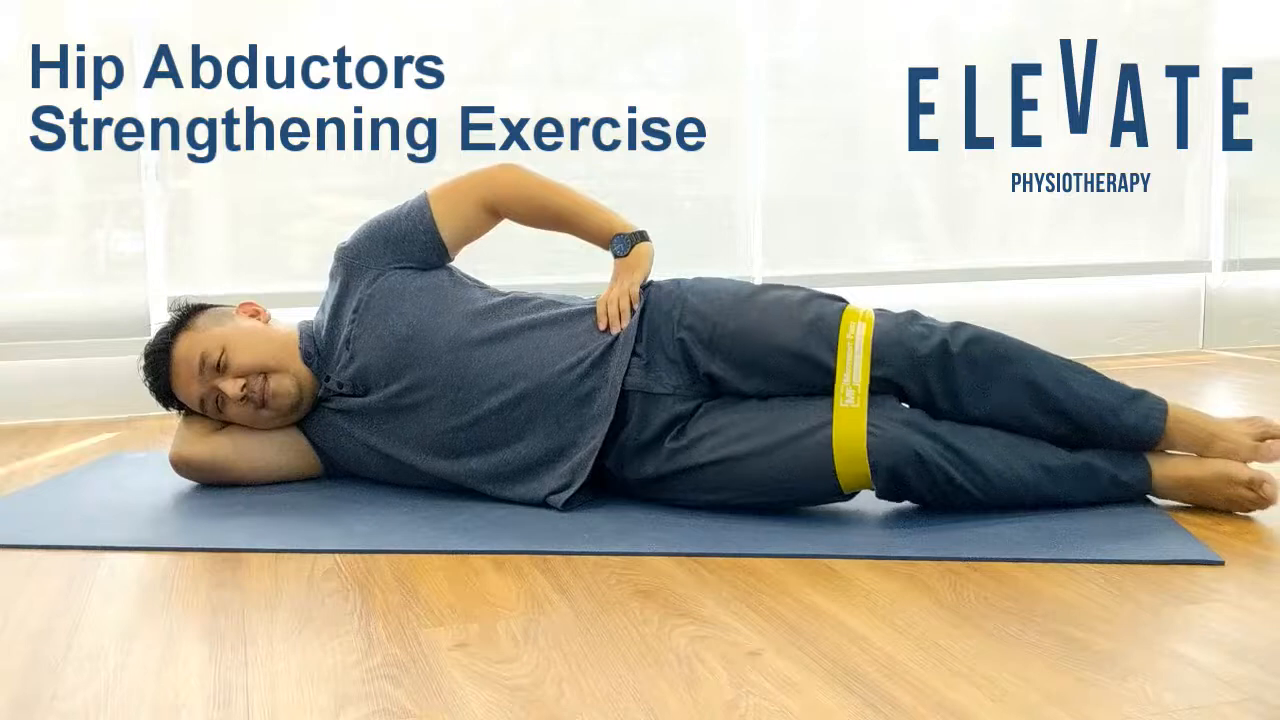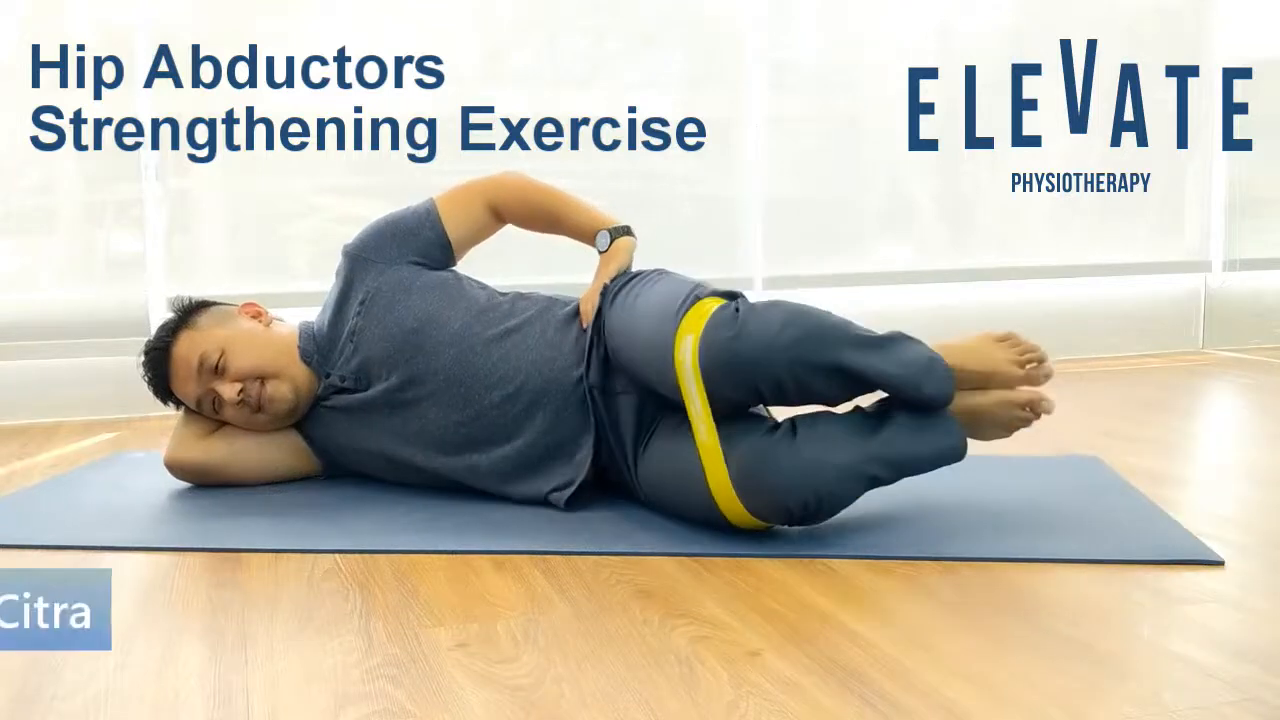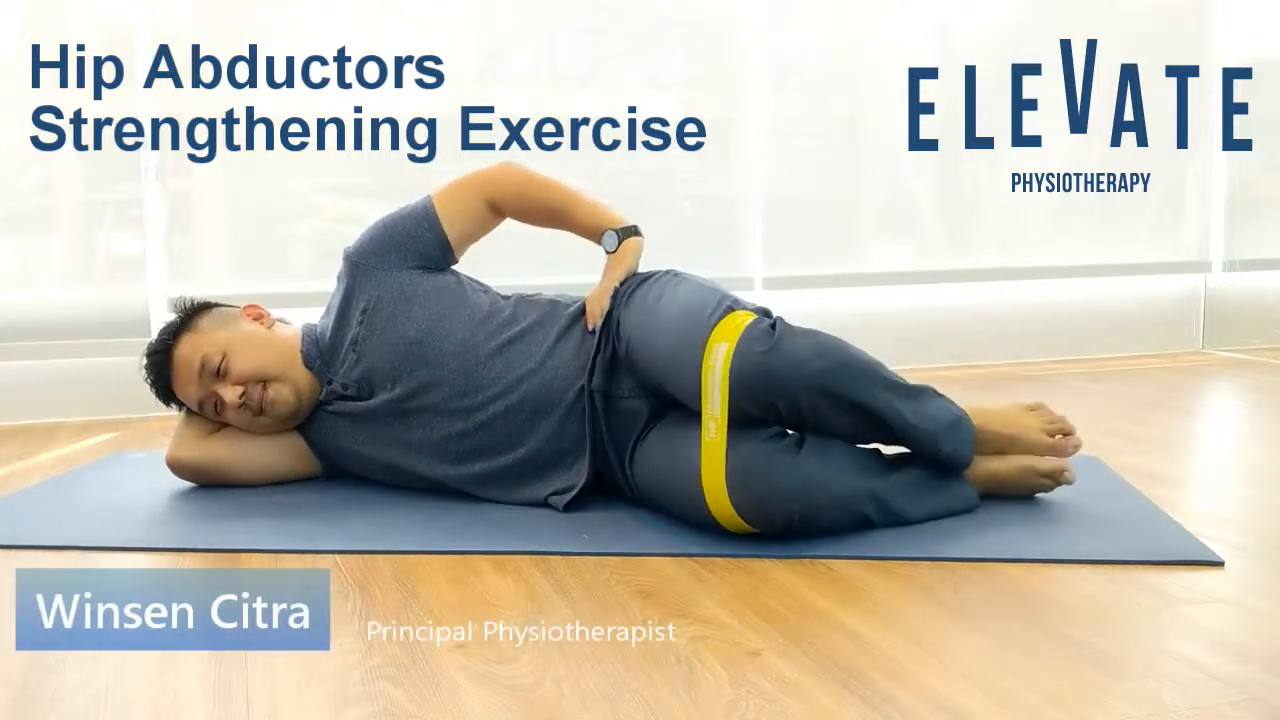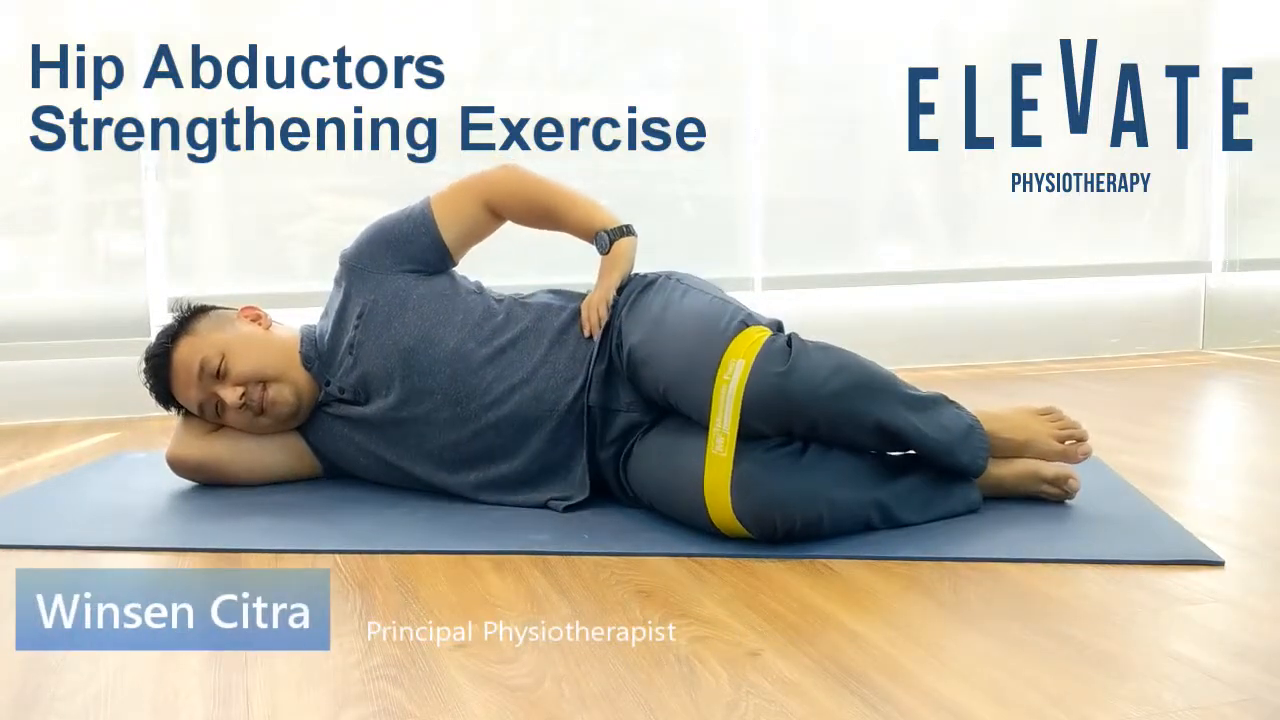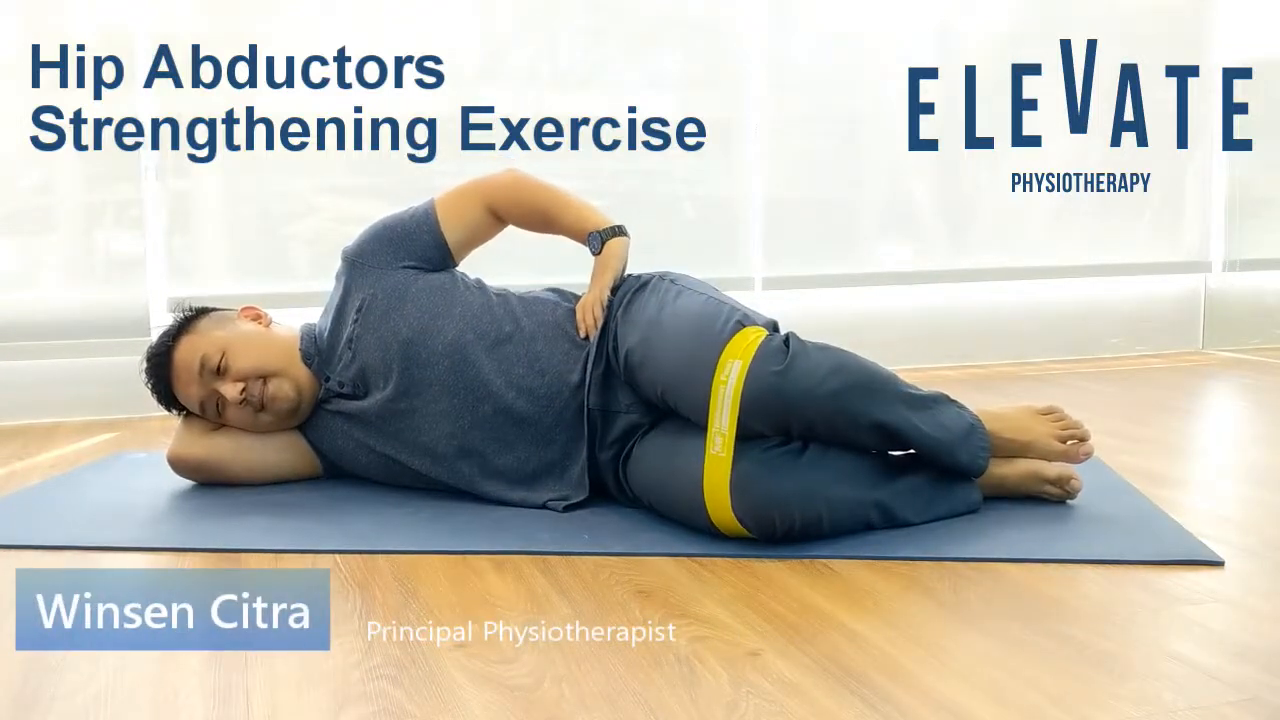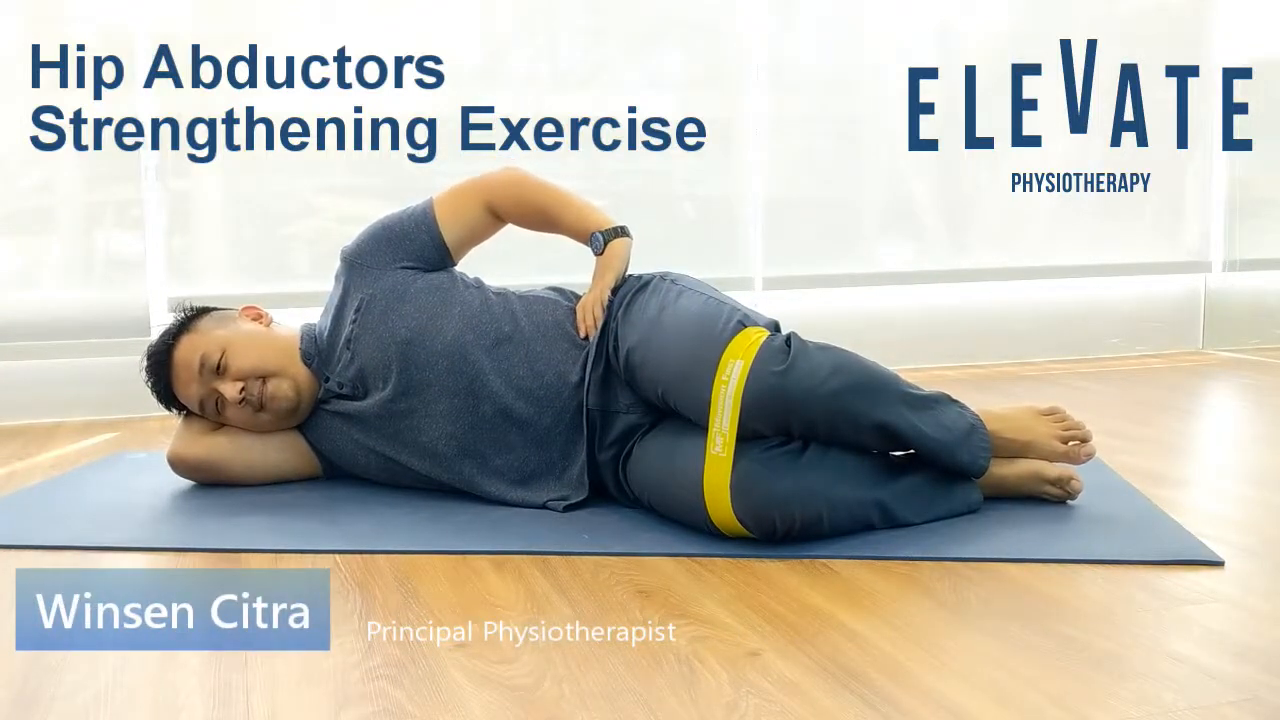
dt=0.7s
person 1, frame 1
left shoulder: (364, 270)
right shoulder: (331, 435)
left elbow: (498, 181)
left wrist: (628, 244)
left hip: (657, 339)
right hip: (652, 457)
left knee: (904, 355)
right knee: (894, 451)
left ankle: (1167, 423)
right ankle: (1155, 476)
person 1, frame 2
left shoulder: (369, 267)
right shoulder: (327, 434)
left elbow: (498, 190)
left wrist: (613, 239)
left hip: (621, 329)
right hip: (629, 451)
left knee: (727, 350)
right knee: (783, 478)
left ankle: (931, 368)
right ankle: (953, 422)
person 1, frame 3
left shoulder: (371, 270)
right shoulder: (329, 438)
left elbow: (499, 182)
left wrist: (618, 236)
left hip: (633, 328)
right hip: (629, 455)
left knee: (763, 364)
right knee: (771, 487)
left ankle: (959, 426)
right ankle: (964, 479)
person 1, frame 4
left shoulder: (368, 269)
right shoulder: (328, 439)
left elbow: (497, 184)
left wrist: (613, 238)
left hip: (638, 330)
right hip: (621, 455)
left knee: (775, 382)
right knee: (762, 501)
left ankle: (974, 431)
right ankle: (974, 480)
person 1, frame 5
left shoulder: (370, 269)
right shoulder: (327, 435)
left elbow: (502, 189)
left wrist: (607, 239)
left hip: (632, 333)
right hip: (621, 456)
left knee: (769, 381)
right knee: (757, 497)
left ankle: (973, 432)
right ankle: (980, 480)
person 1, frame 6
left shoulder: (368, 269)
right shoulder: (327, 437)
left elbow: (500, 187)
left wrist: (609, 239)
left hip: (631, 330)
right hip: (619, 455)
left knee: (772, 384)
right knee: (759, 498)
left ankle: (975, 432)
right ankle: (981, 480)
